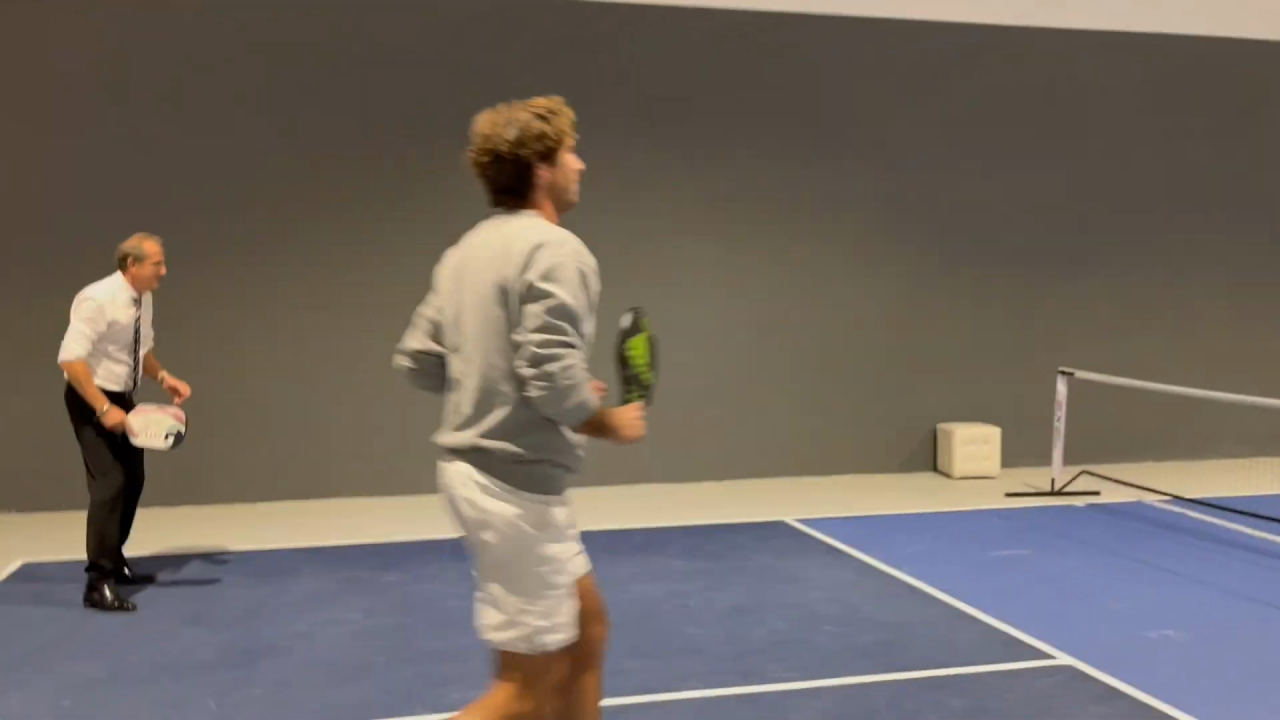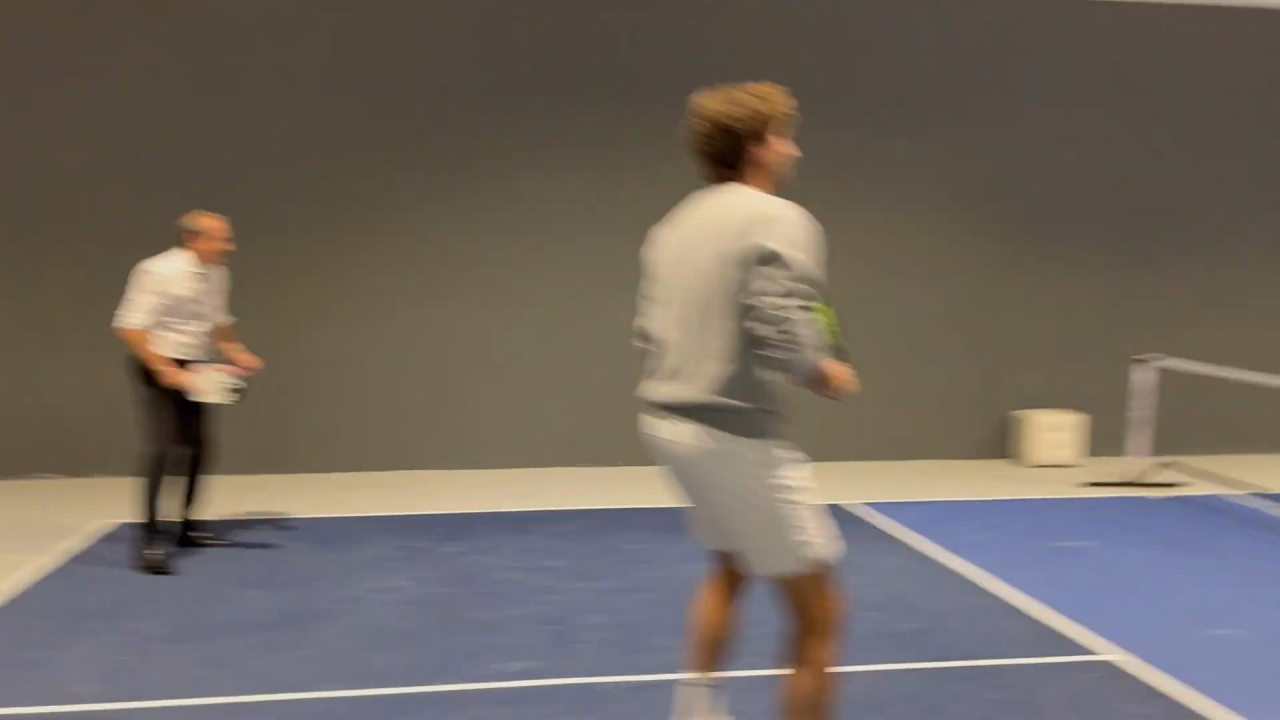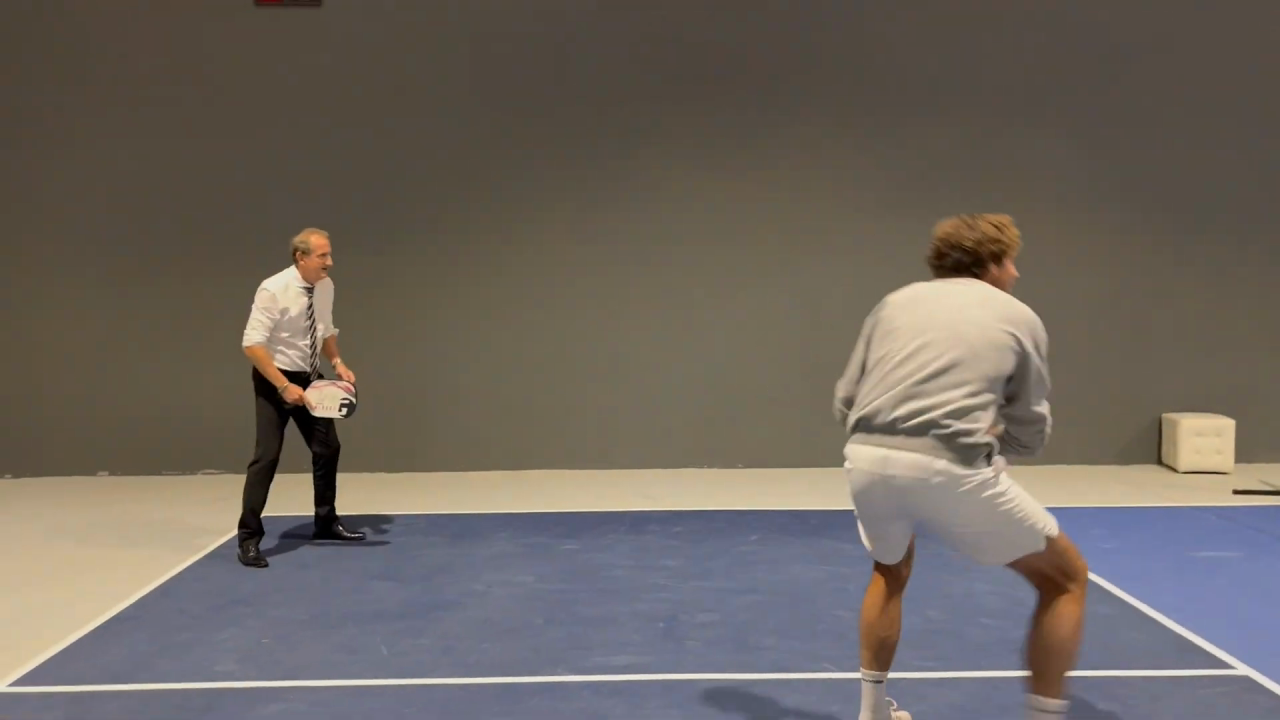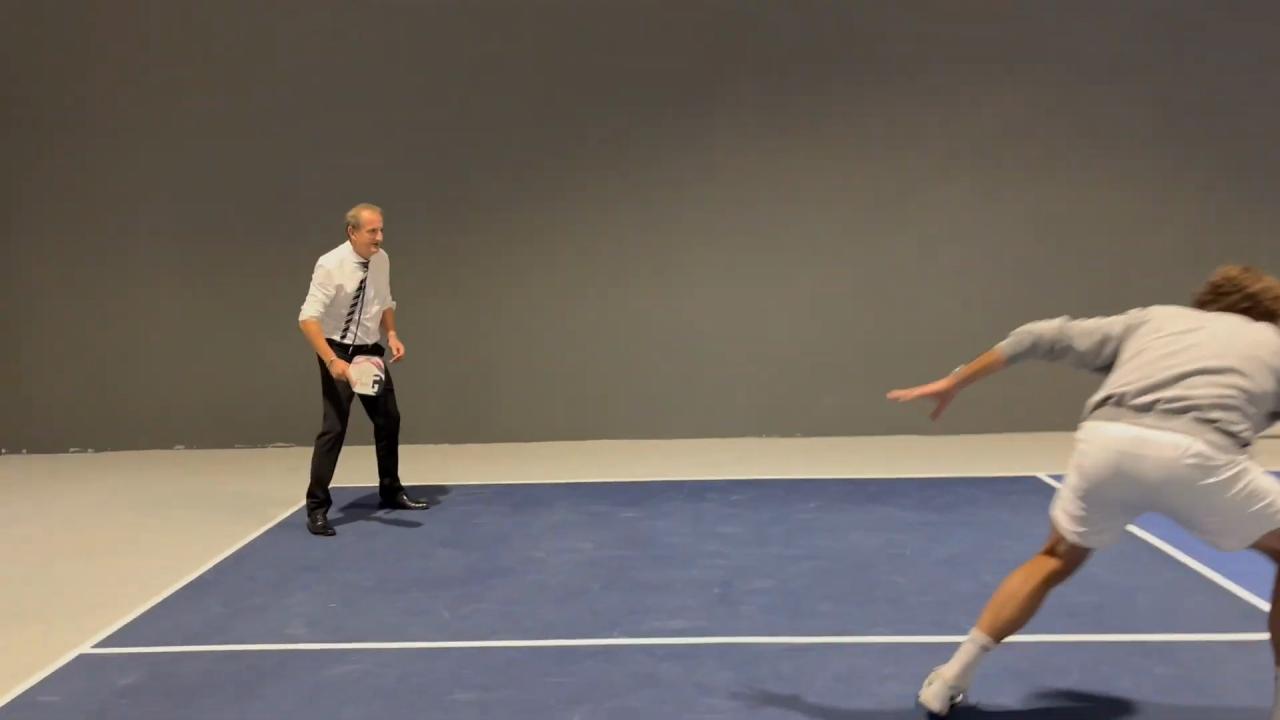
dt=0.4s
person 1, frame 1
left shoulder: (466, 252)
right shoulder: (557, 253)
left elbow: (414, 361)
right elbow: (555, 389)
right wrist: (614, 423)
left hip: (474, 471)
right hip: (517, 488)
left knee: (588, 626)
person 1, frame 2
left shoulder: (670, 229)
right shoulder: (781, 220)
left elbow: (650, 337)
right elbow: (784, 341)
right wrist: (832, 378)
left hip: (666, 427)
right hip: (733, 436)
left knee: (733, 565)
right knee: (818, 612)
person 1, frame 3
left shoulder: (894, 302)
right shoulder: (1020, 319)
left elbow: (847, 404)
right elbow: (1030, 437)
left hip: (867, 458)
right hip: (952, 469)
left knee: (891, 572)
right knee: (1065, 577)
person 1, frame 4
left shoulder: (1152, 319)
left elbow: (1045, 338)
left wrist: (954, 382)
left hip: (1103, 441)
right hip: (1195, 456)
left knee: (1056, 560)
left ankle: (946, 682)
person 2, frame 1
left shoulder: (144, 300)
right shoulder: (97, 299)
right elbow: (70, 358)
left wrist: (162, 375)
right wrist: (103, 408)
left hip: (123, 400)
right hip: (93, 400)
left knee: (132, 482)
right knee: (108, 484)
left ankle: (113, 562)
right ankle: (99, 581)
person 2, frame 2
left shoulder: (217, 274)
right shoulder: (158, 272)
right elbow: (130, 325)
left wrist: (234, 349)
right wrist: (164, 369)
left hip: (193, 370)
right hip: (160, 369)
left knee: (197, 447)
right knee: (162, 448)
left ankle: (186, 526)
right ankle: (151, 539)
person 2, frame 3
left shoulder: (325, 286)
right shoulder: (273, 289)
right elbow: (252, 343)
left wrist: (337, 362)
right wrist: (284, 385)
left hip: (312, 378)
right hip: (276, 380)
left knee: (328, 448)
right knee: (267, 456)
left ankle: (326, 521)
right ankle: (249, 537)
person 2, frame 4
left shoulder: (381, 260)
right shoulder: (330, 265)
right elbow: (308, 318)
left wrist: (392, 335)
right wrist: (332, 361)
left hip: (372, 351)
right hip: (339, 352)
left knee: (388, 420)
right knee: (334, 427)
left ankle: (391, 491)
right ankle: (317, 507)
